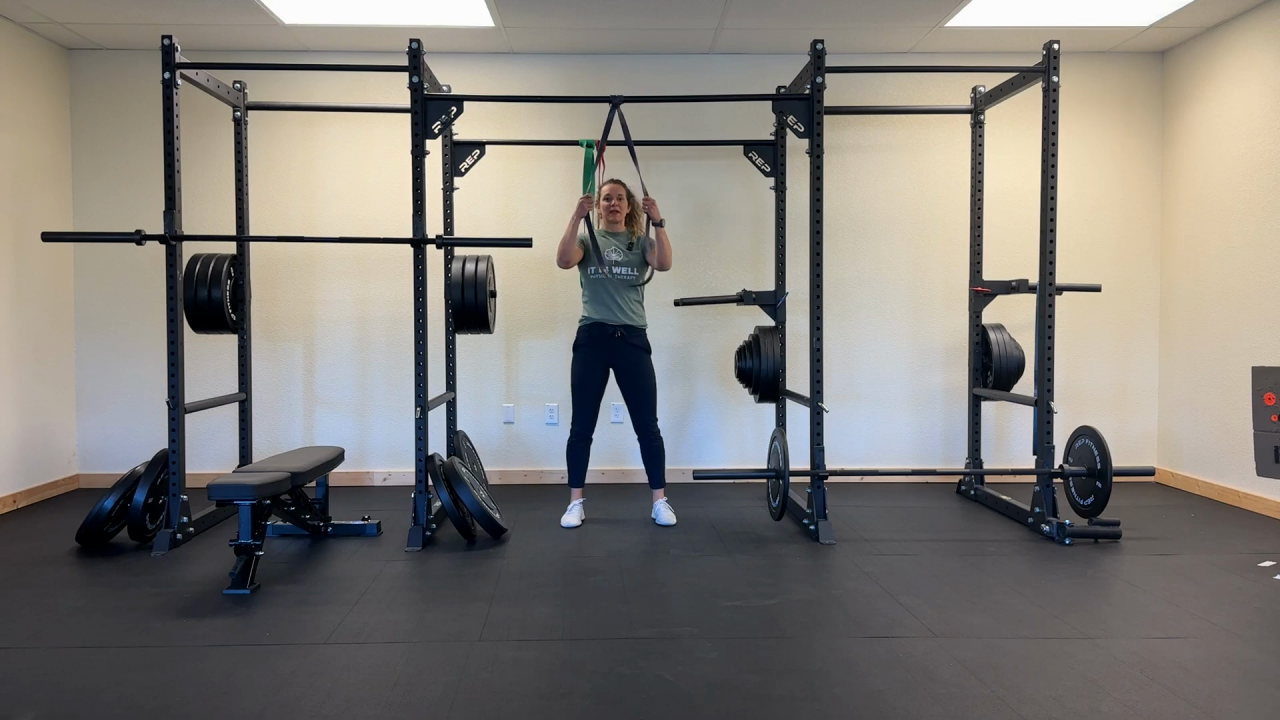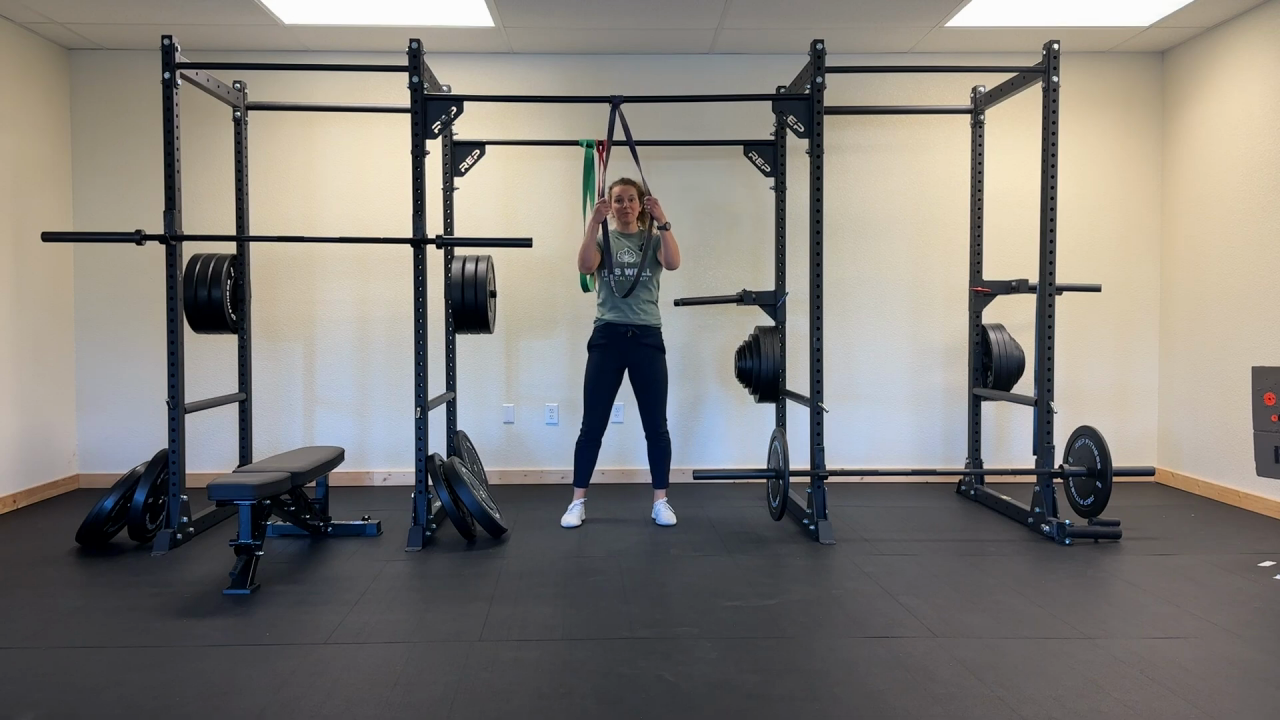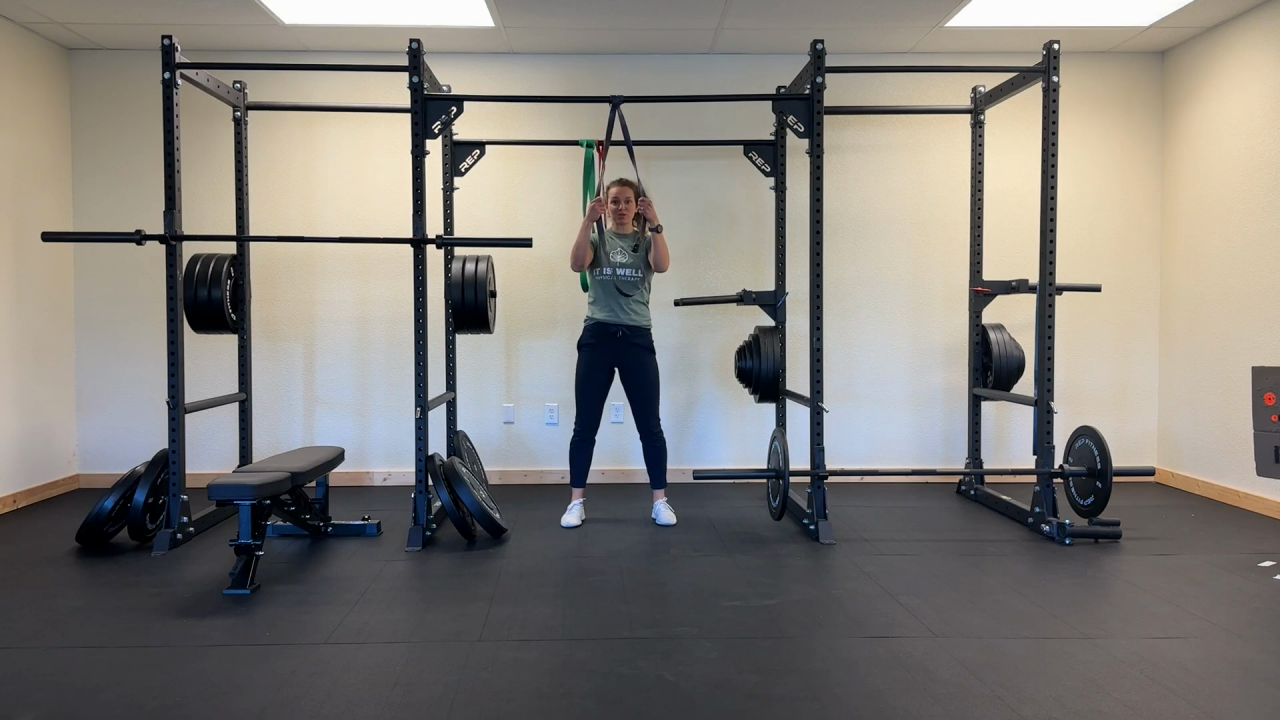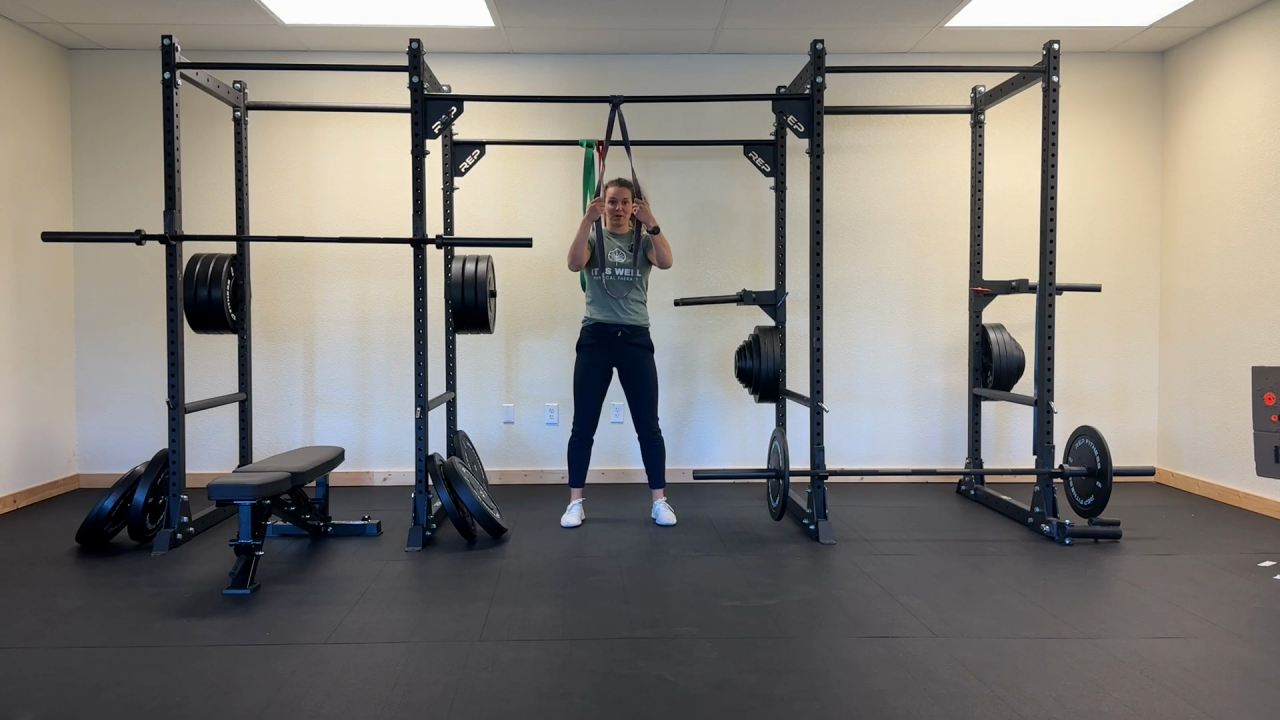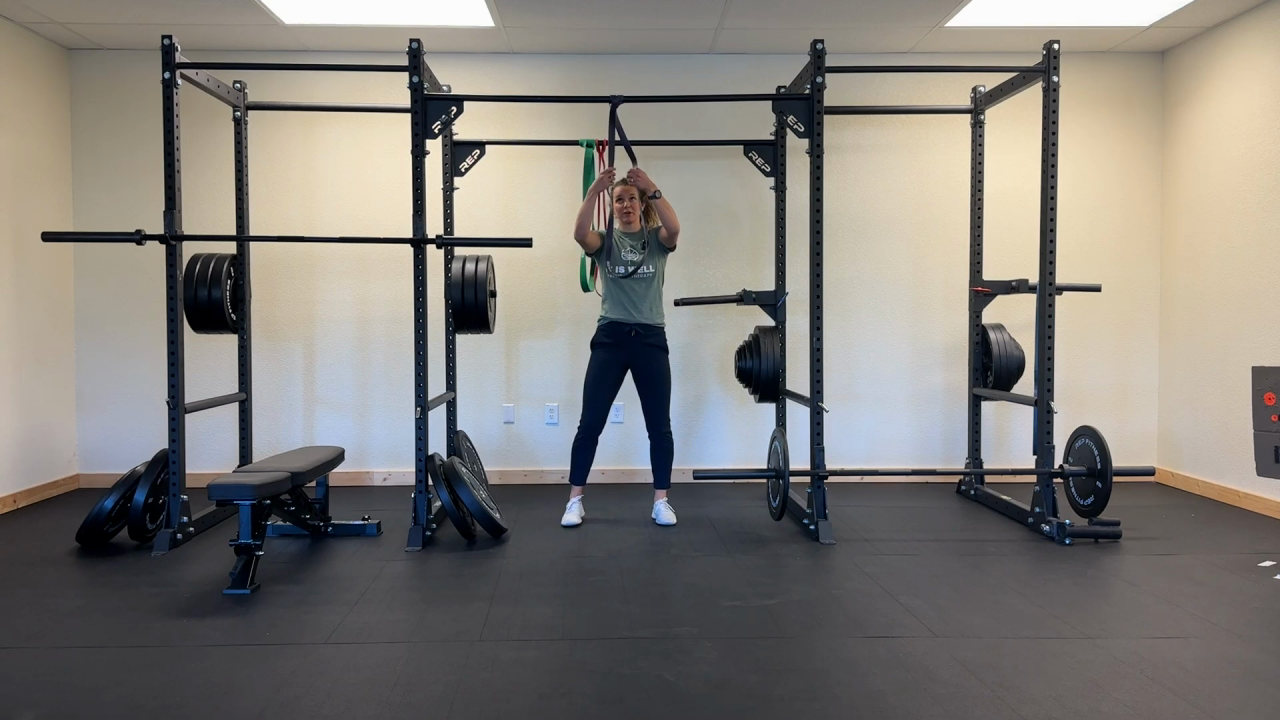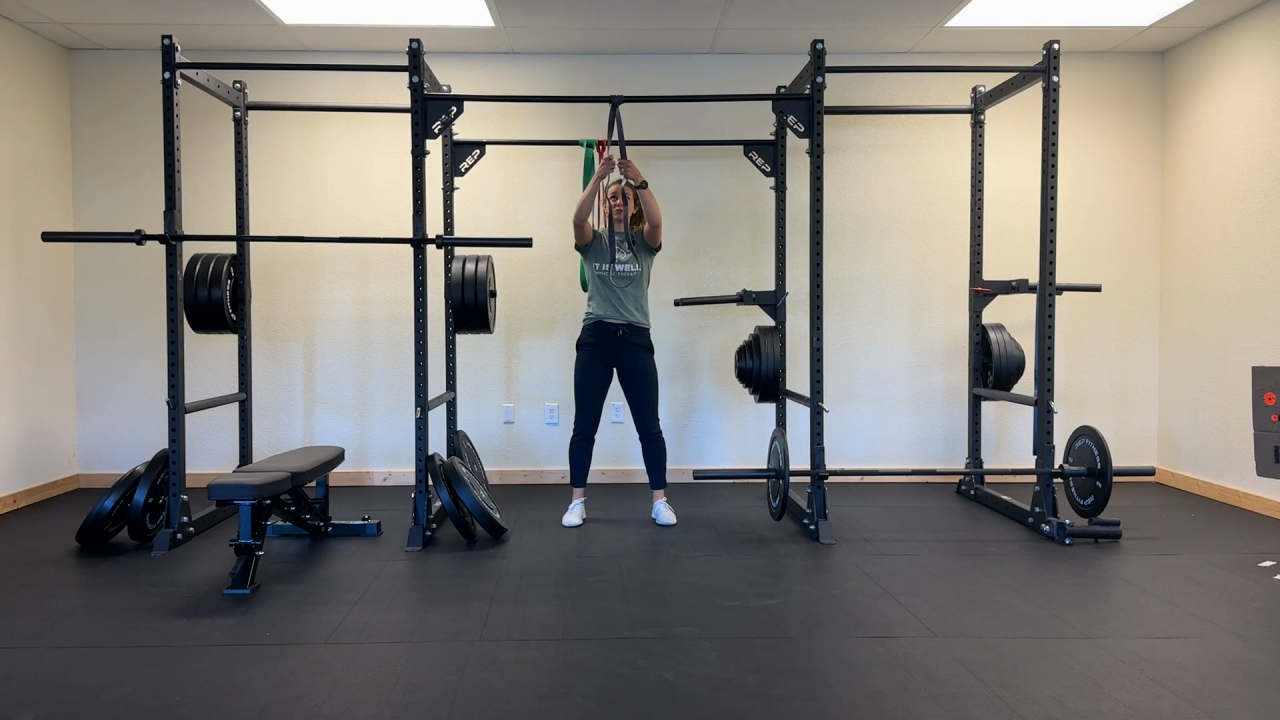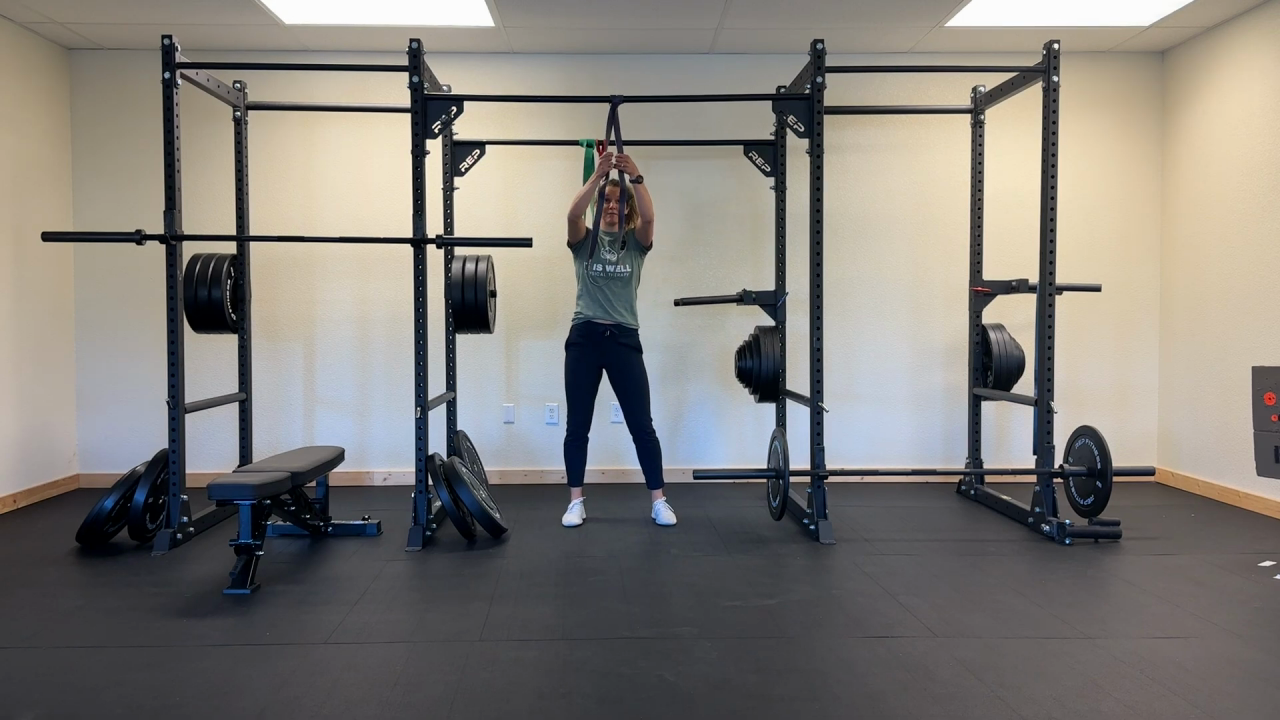
dt=0.4s
person 1, frame 1
left shoulder: (640, 242)
right shoulder: (587, 241)
left elbow: (664, 264)
right elbow: (564, 262)
left wrist: (658, 221)
right wrist: (576, 217)
left hip: (633, 340)
right hip: (593, 339)
left knee: (647, 425)
right knee: (582, 426)
left ankle: (659, 501)
right ankle: (576, 502)
person 1, frame 2
left shoulder: (653, 240)
right shoulder: (602, 240)
left elbow: (673, 263)
right elbow: (585, 267)
left wrist: (662, 222)
right wrist: (594, 222)
left hip: (647, 339)
right hip: (607, 338)
left knee: (656, 426)
right knee: (592, 425)
left ankle: (660, 501)
right ankle: (577, 502)
person 1, frame 3
left shoulder: (646, 240)
right shoulder: (597, 240)
left elbow: (662, 266)
right elbow: (577, 265)
left wrist: (655, 223)
right wrist: (588, 220)
left hip: (637, 339)
right hip: (597, 338)
left knee: (650, 426)
right knee: (585, 425)
left ankle: (660, 501)
right ankle: (576, 502)
person 1, frame 4
left shoulder: (643, 240)
right shoulder: (593, 239)
left elbow: (666, 262)
right elbow: (574, 264)
left wrist: (651, 223)
right wrist: (588, 220)
left hip: (635, 338)
right hip: (595, 338)
left knee: (648, 425)
right knee: (583, 425)
left ankle: (659, 501)
right ankle: (576, 502)
person 1, frame 5
left shoulder: (657, 239)
right shoulder: (605, 241)
left elbow: (675, 228)
right elbow: (580, 235)
left wrist: (653, 189)
right wrist: (593, 192)
left hip: (650, 339)
right hip: (610, 338)
left knee: (659, 425)
right knee: (590, 422)
left ankle: (661, 501)
right ankle: (575, 500)
person 1, frame 6
left shoulder: (645, 242)
right shoulder: (592, 241)
left elbow: (657, 221)
right elbow: (578, 219)
left wrist: (639, 180)
right wrist: (597, 178)
left hip: (635, 339)
right hip: (595, 338)
left knee: (649, 426)
right knee: (584, 426)
left ankle: (659, 501)
right ankle: (577, 502)
person 1, frame 7
left shoulder: (636, 241)
right shoulder: (583, 239)
left elbow: (648, 217)
right elbow: (573, 214)
left wrist: (636, 176)
right wrist: (597, 175)
left hip: (624, 339)
right hip: (584, 338)
left knee: (642, 425)
right knee: (577, 425)
left ankle: (659, 501)
right ankle: (576, 502)
